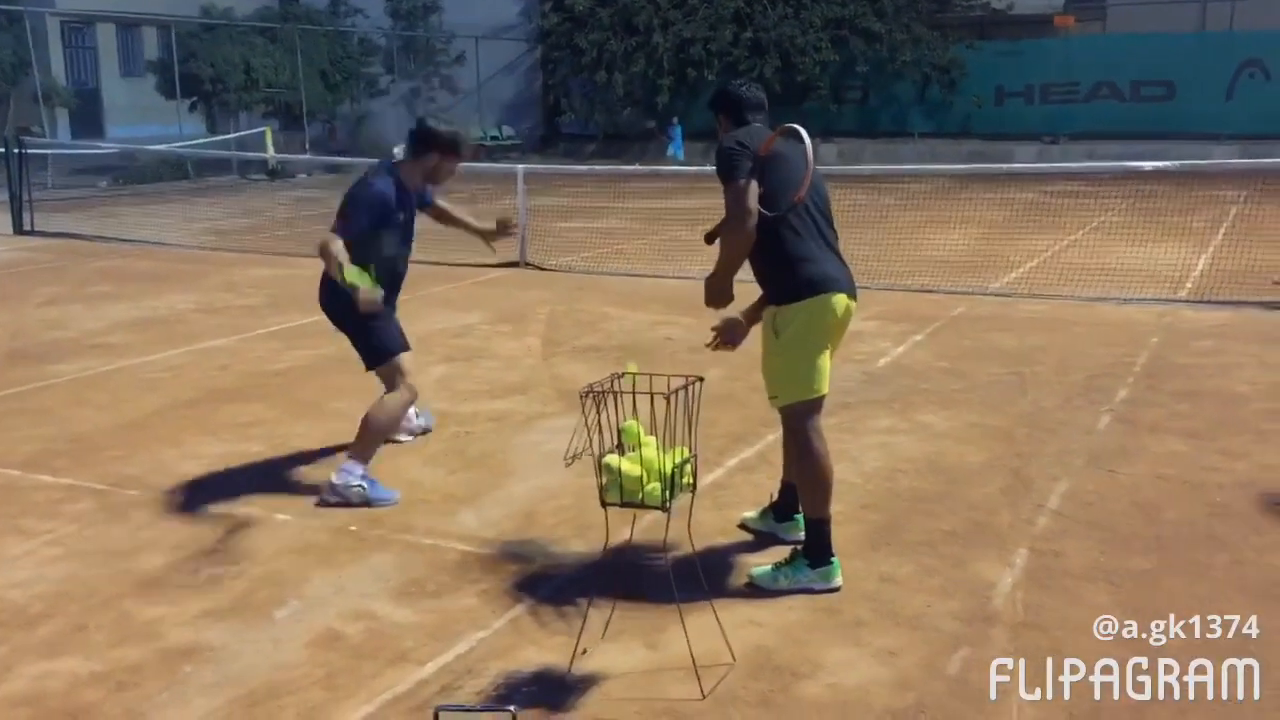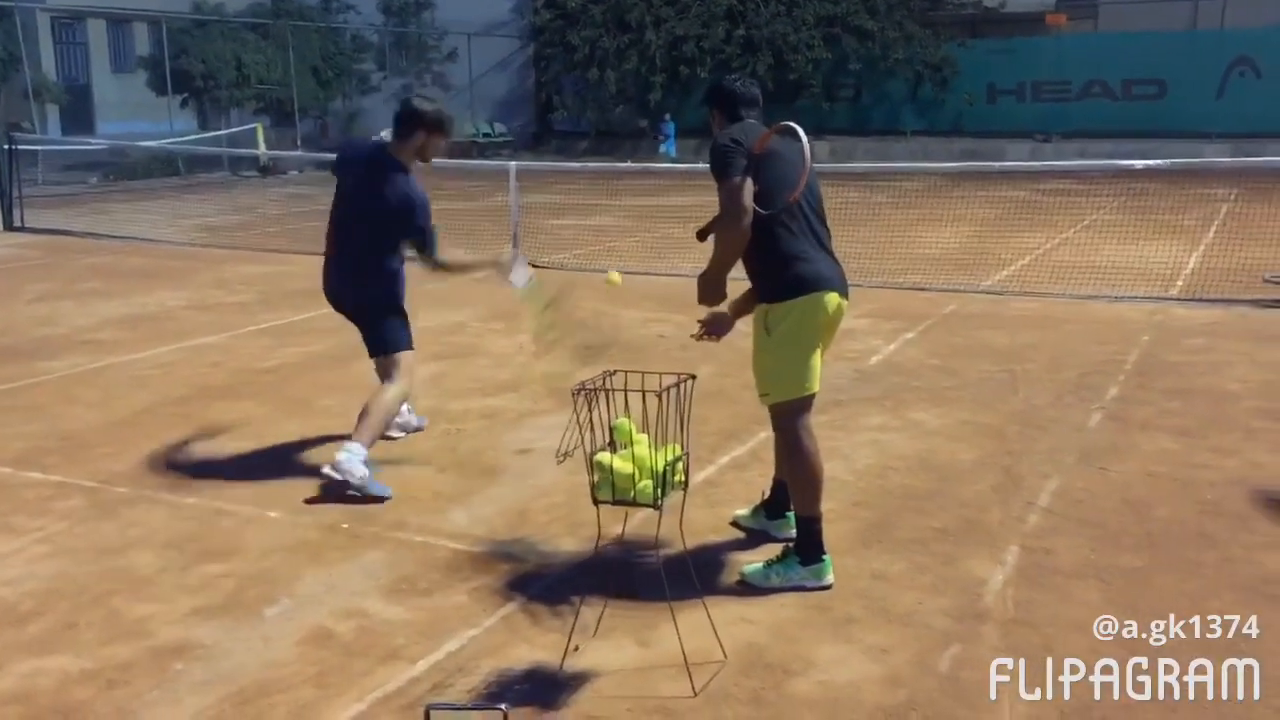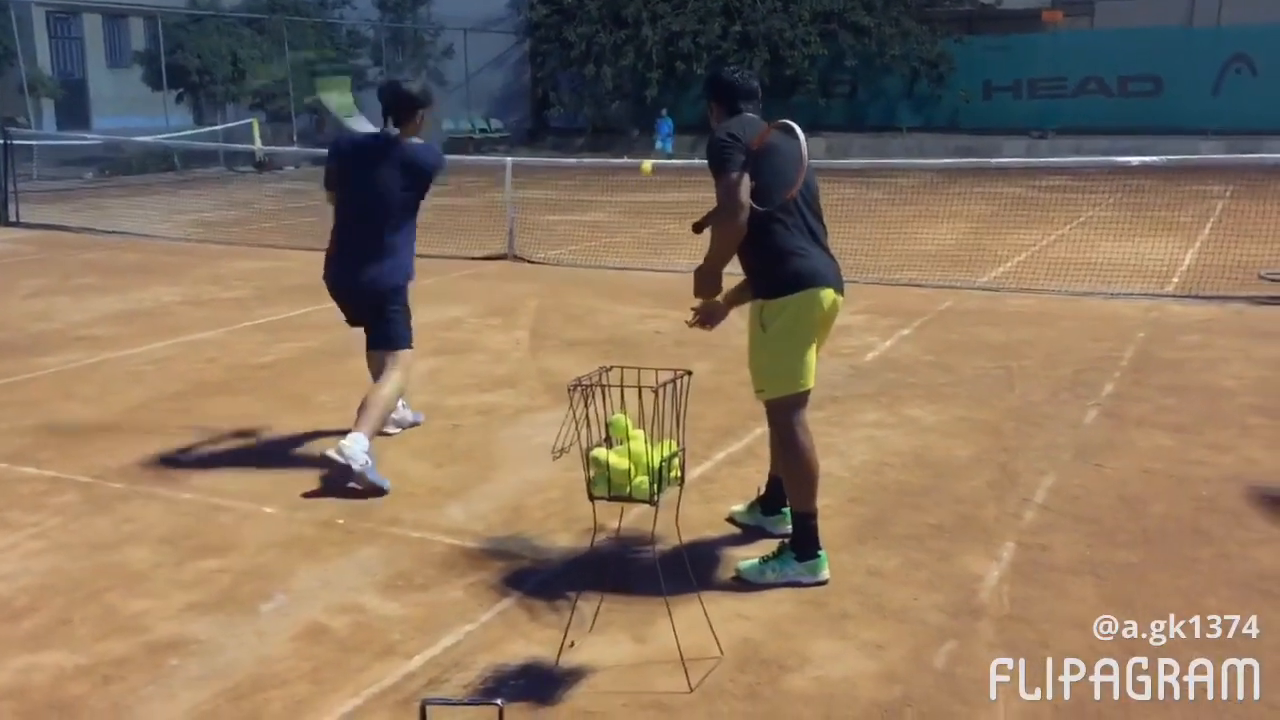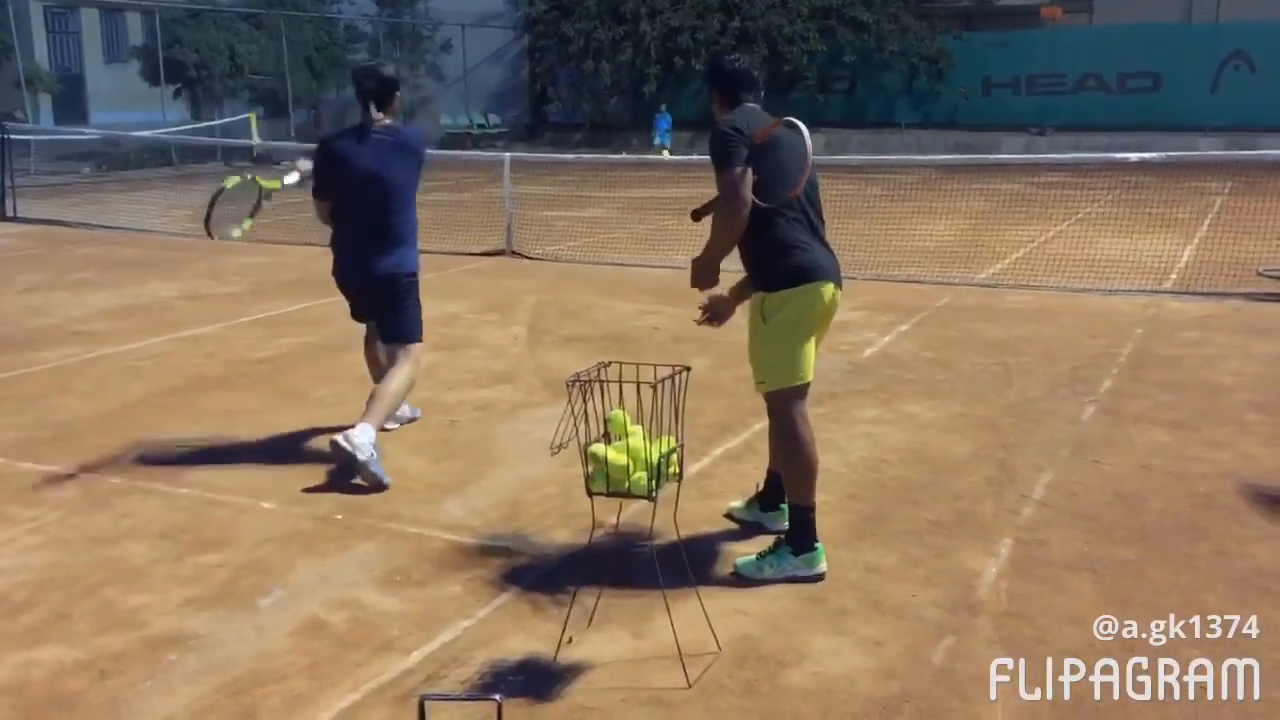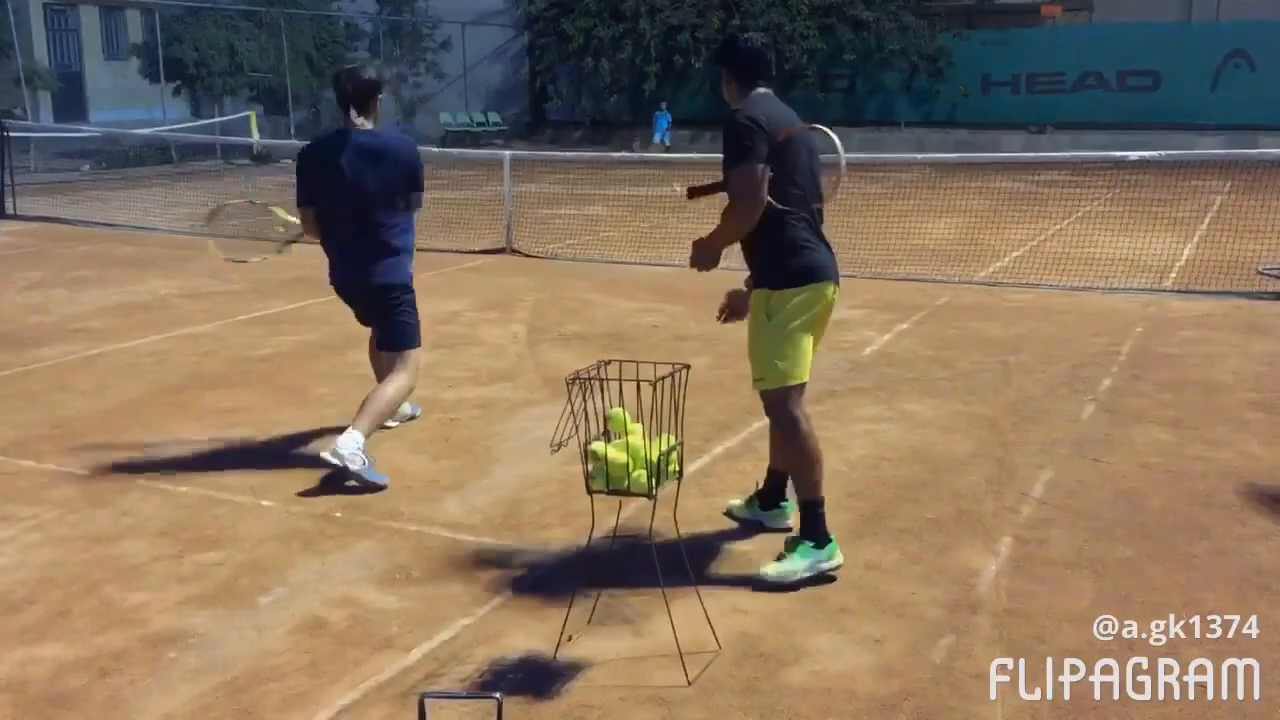
dt=0.2s
person 1, frame 1
left shoulder: (736, 146)
right shoulder: (791, 151)
left elbow: (744, 219)
left wrist: (719, 279)
right wrist: (747, 320)
left hip: (805, 297)
right hip: (834, 289)
left knee: (802, 417)
right knee: (795, 410)
left ankle: (818, 559)
right ankle: (786, 512)
person 1, frame 2
left shoulder: (730, 143)
right shoulder: (785, 148)
left elbow: (739, 217)
left wrist: (713, 277)
right wrist: (733, 312)
left hip: (797, 296)
right hip: (826, 286)
left knee: (792, 415)
right knee: (786, 408)
left ankle: (810, 557)
right ankle: (778, 509)
person 1, frame 3
left shoulder: (728, 137)
right shoulder: (782, 142)
left elbow: (736, 212)
left wrist: (709, 271)
right wrist: (725, 302)
left hip: (792, 292)
right hip: (821, 282)
left knee: (788, 411)
right knee: (782, 405)
left ankle: (806, 552)
right ankle: (774, 505)
person 1, frame 4
left shoulder: (731, 131)
right shoulder: (785, 135)
left elbow: (738, 206)
left wrist: (707, 262)
right wrist: (734, 296)
left hip: (791, 285)
right hip: (818, 276)
left knee: (787, 404)
right knee: (782, 399)
left ankle: (802, 545)
right ankle: (772, 501)
person 1, frame 5
left shoulder: (745, 121)
right shoulder: (789, 120)
left elbow: (750, 204)
left wrist: (710, 246)
right wrist: (750, 288)
left hip: (790, 282)
right hip: (813, 273)
left knee: (785, 402)
right knee: (783, 398)
left ankle: (816, 539)
right ankle: (772, 500)
person 2, frame 1
left shoulder: (410, 185)
right shoulder: (378, 192)
left elbow: (434, 206)
right elbow: (330, 244)
left wrist: (483, 230)
right wrist: (356, 286)
left hip: (371, 297)
right hip: (354, 301)
left knee: (397, 363)
right knee: (404, 384)
left ankle: (401, 419)
right ankle: (349, 478)
person 2, frame 2
left shoulder: (356, 153)
right shoulder: (408, 196)
right elbow: (433, 261)
right wrist: (475, 263)
left hip: (338, 281)
right hip: (370, 289)
left knee: (389, 346)
right knee: (401, 375)
left ankle: (393, 414)
right ankle: (350, 460)
person 2, frame 3
left shoulder: (346, 148)
right shoulder: (424, 157)
left hip: (338, 273)
right hip: (383, 278)
left knee: (379, 333)
right knee: (397, 367)
left ankle: (389, 410)
right ankle: (355, 445)
person 2, frame 4
left shoulder: (331, 148)
right shoulder: (412, 141)
left elbow: (325, 214)
left hip: (349, 267)
right hip: (396, 268)
left knee: (377, 330)
right knee: (406, 361)
left ankle: (389, 407)
right ankle: (361, 436)
person 2, frame 5
left shoulder: (313, 155)
right shoulder: (402, 148)
left elbow: (310, 225)
left hip: (345, 274)
right hip: (390, 273)
left knee: (381, 331)
right knee: (404, 369)
left ankle: (388, 408)
right ankle: (350, 445)
